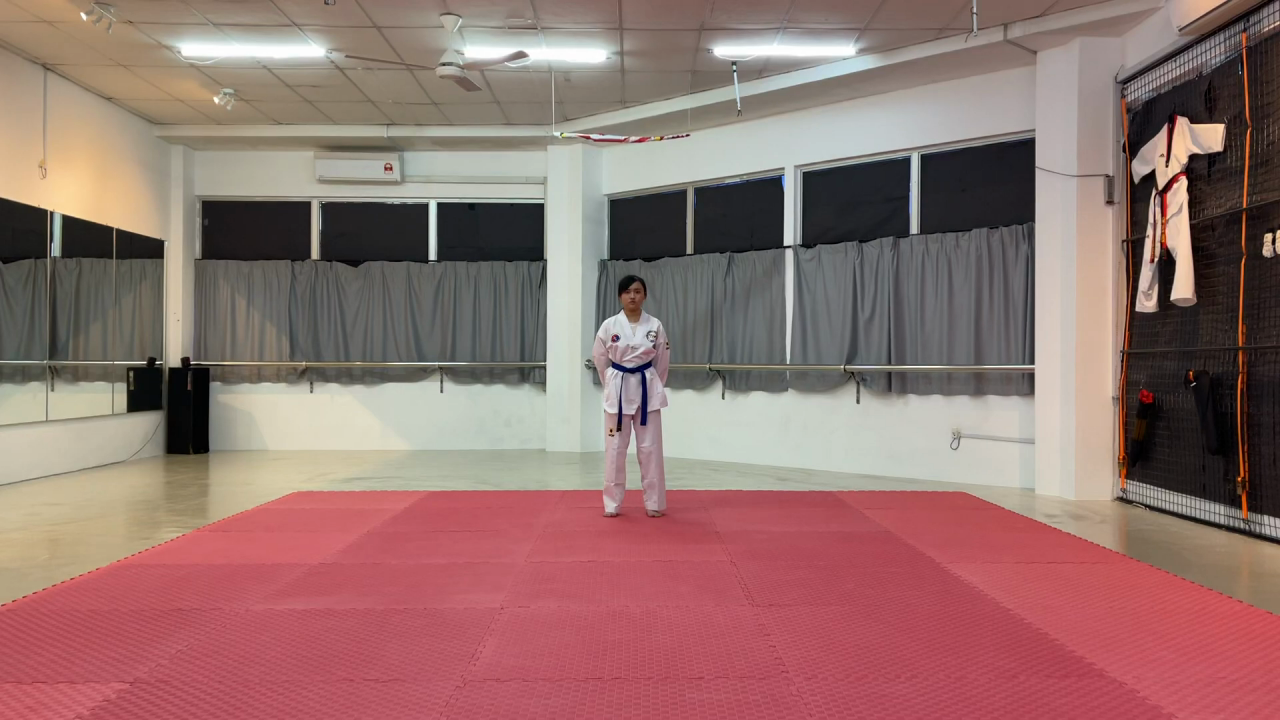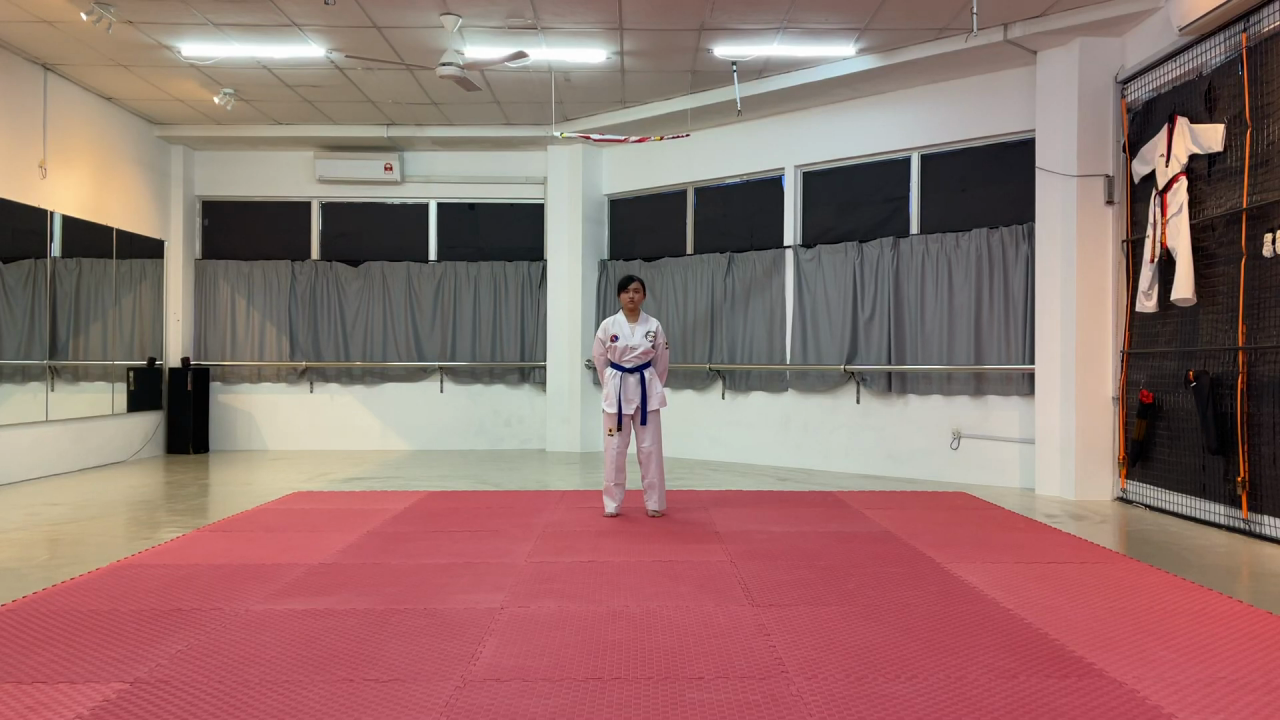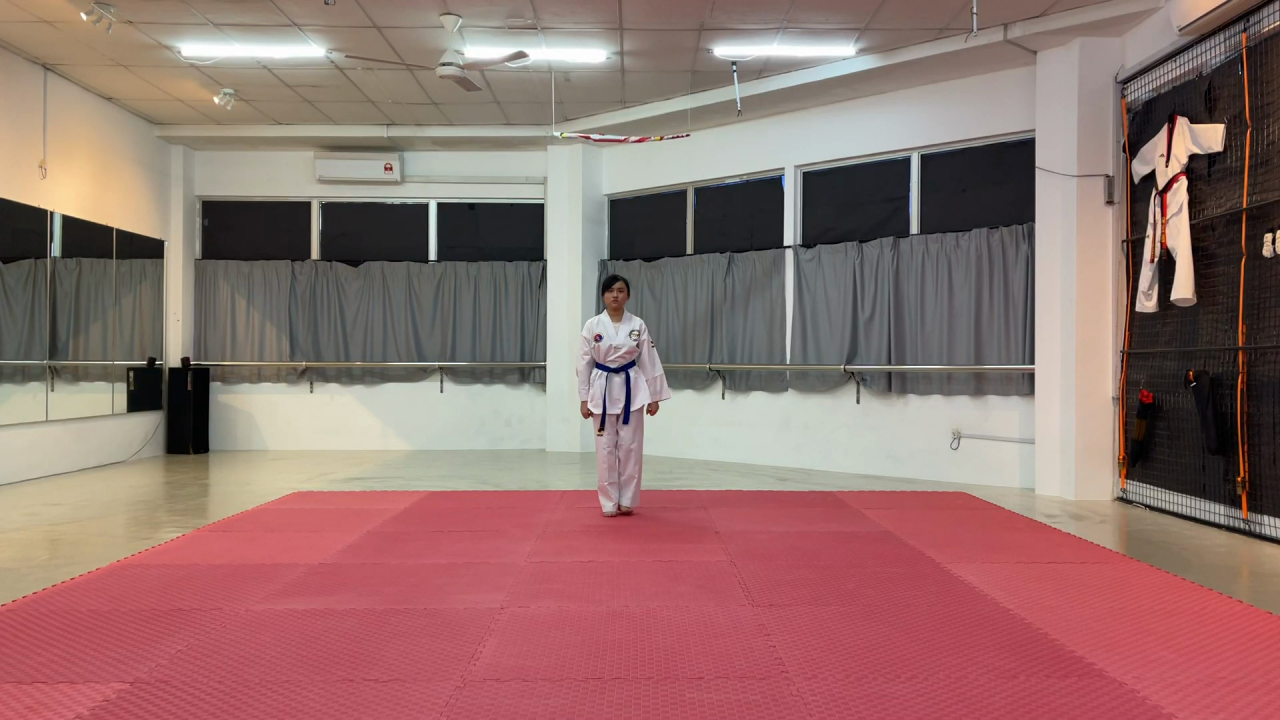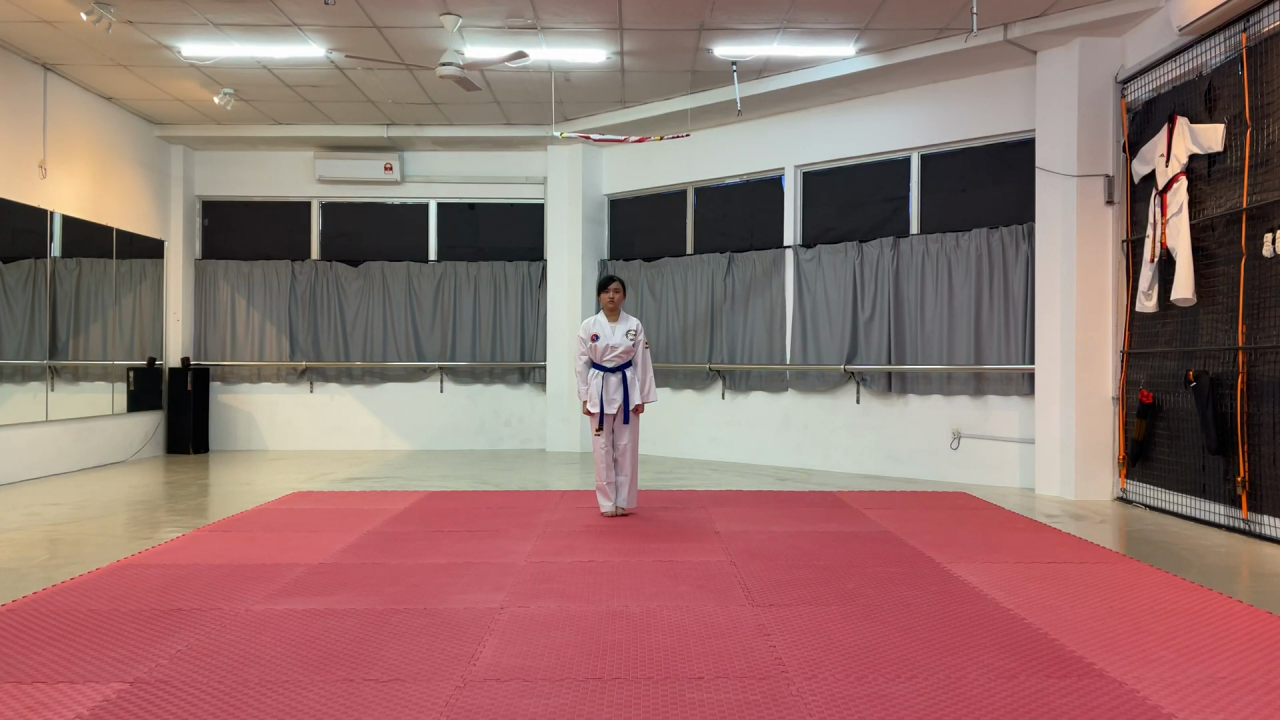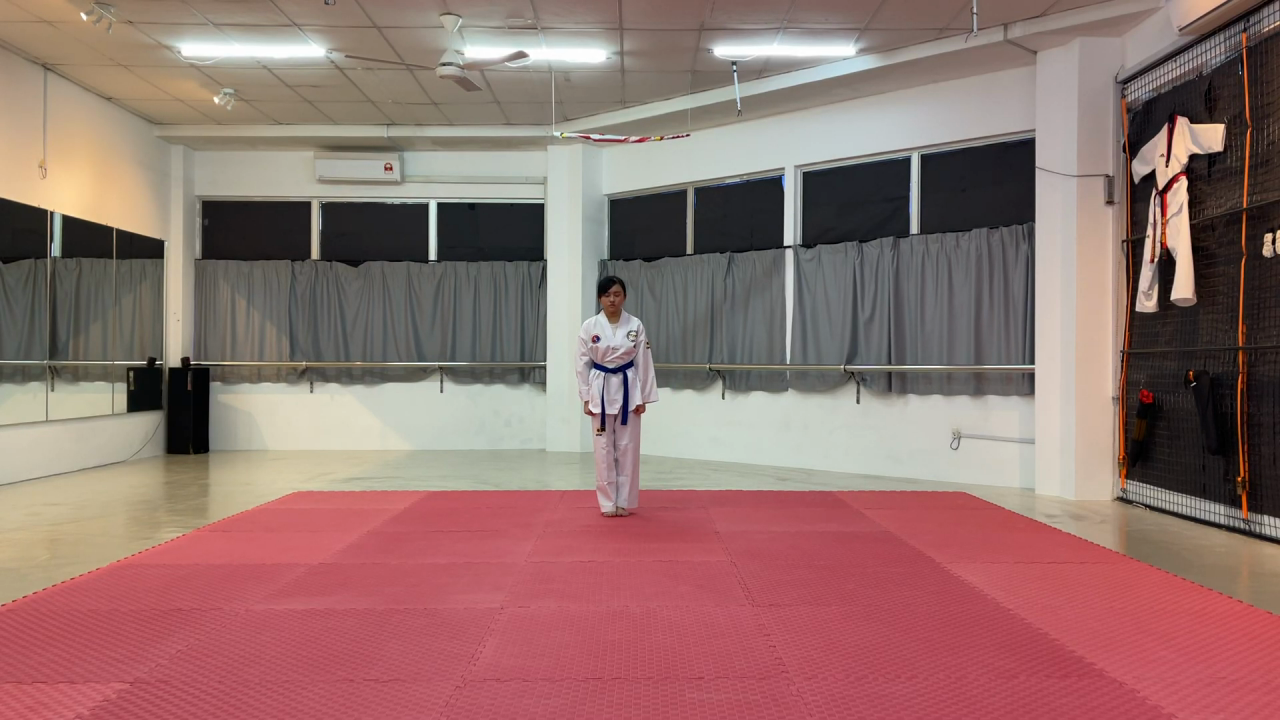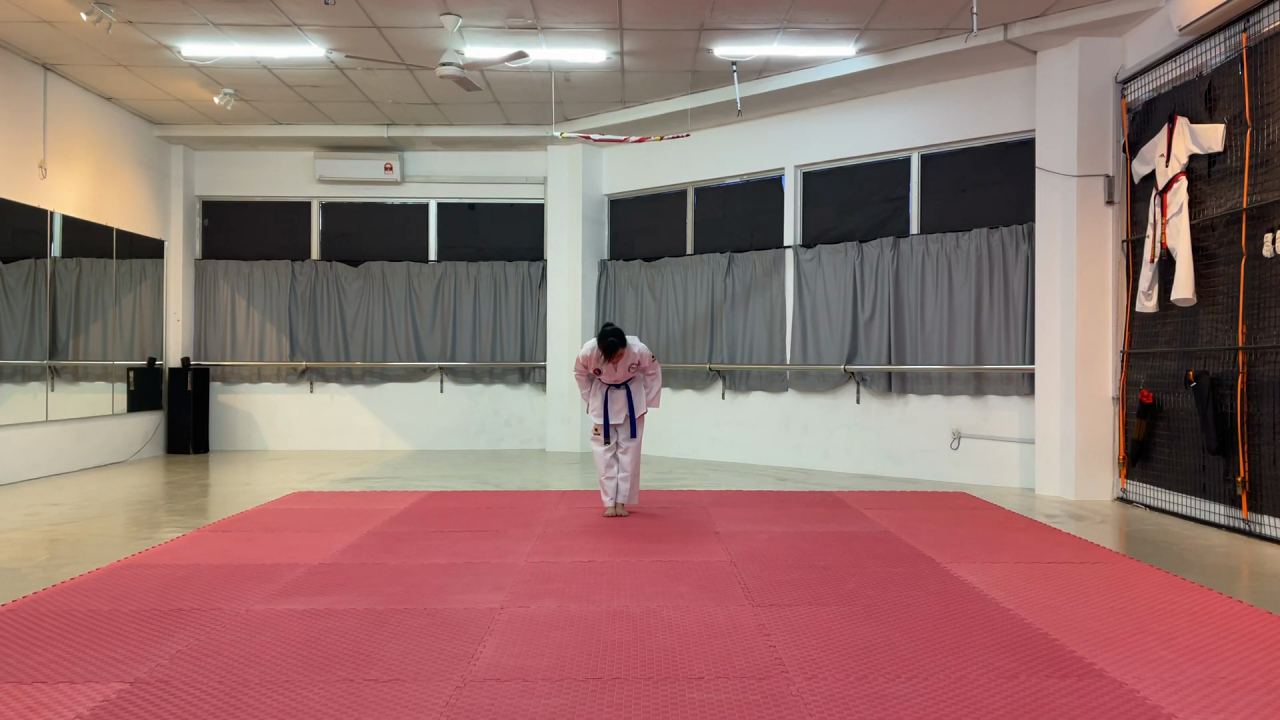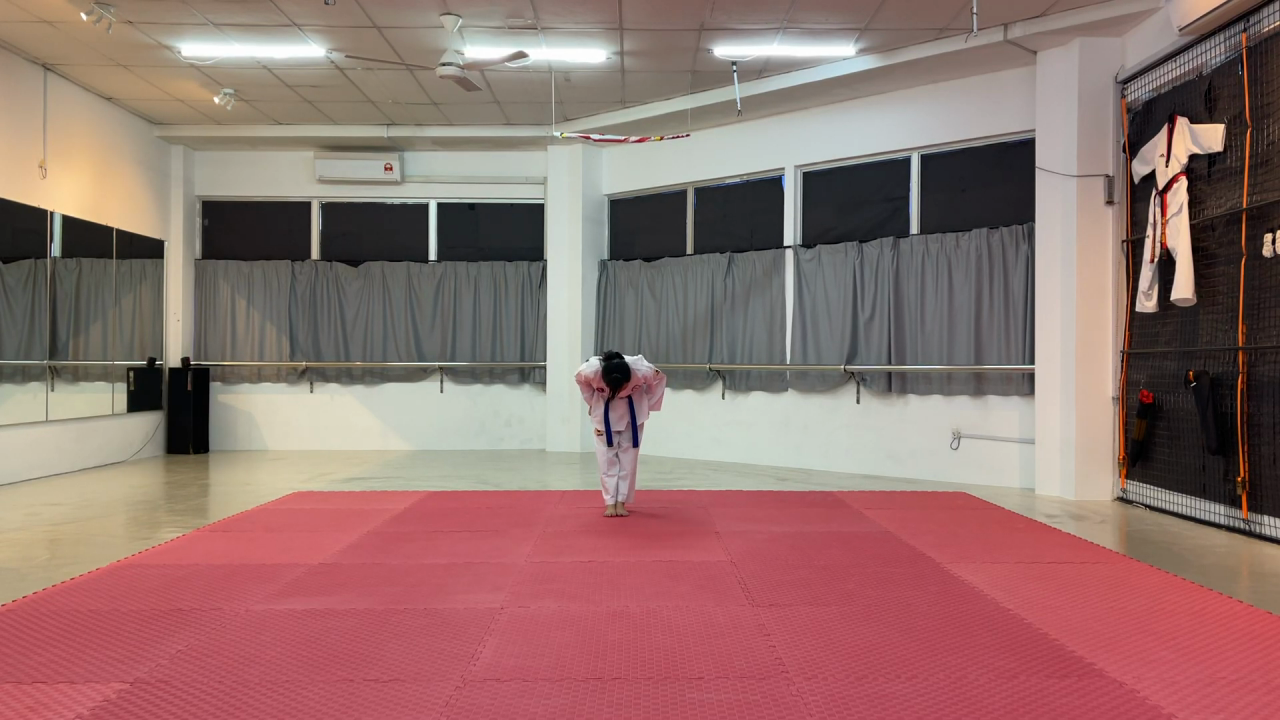
dt=0.5s
person 1, frame 1
left shoulder: (655, 326)
right shoulder: (609, 326)
left elbow: (662, 363)
right elbow: (600, 360)
left wrist: (650, 386)
right wrist: (615, 385)
left hip: (646, 390)
right hip: (618, 390)
left knee: (650, 447)
right knee: (616, 447)
left ankle: (654, 503)
right ankle: (612, 503)
person 1, frame 2
left shoulder: (654, 326)
right shoulder: (608, 325)
left elbow: (661, 363)
right elbow: (600, 360)
left wrist: (649, 386)
right wrist: (614, 386)
left hip: (645, 390)
right hip: (617, 389)
left knee: (650, 447)
right knee: (615, 447)
left ankle: (654, 503)
right ankle: (612, 503)
person 1, frame 3
left shoulder: (638, 325)
right shoulder: (592, 325)
left elbow: (649, 361)
right elbow: (584, 363)
left wrist: (654, 396)
right wrist: (585, 398)
left hip: (631, 389)
right hip: (602, 389)
left knee: (631, 446)
right knee: (606, 447)
left ankle: (626, 500)
right ankle: (609, 502)
person 1, frame 4
left shoulder: (634, 325)
right shoulder: (589, 326)
left elbow: (642, 363)
right elbow: (582, 363)
left wrist: (642, 397)
right wrist: (585, 398)
left hip: (627, 389)
right hip: (599, 389)
left knee: (626, 447)
right knee: (603, 447)
left ankle: (623, 501)
right ankle: (608, 502)
person 1, frame 5
left shoulder: (635, 325)
right shoulder: (589, 327)
left elbow: (644, 363)
right elbow: (582, 363)
left wrist: (643, 398)
right wrist: (586, 398)
left hip: (628, 390)
right hip: (600, 390)
left knee: (627, 447)
right knee: (604, 447)
left ankle: (624, 502)
right ankle: (608, 503)
person 1, frame 6
left shoulder: (638, 350)
right shoulder: (588, 352)
left elbow: (653, 373)
right elbow: (580, 374)
left wrist: (645, 403)
right wrist: (590, 401)
left hip: (630, 399)
right hip: (603, 400)
left knee: (629, 448)
right knee: (604, 448)
left ankle: (622, 500)
right ankle: (609, 501)
person 1, frame 7
left shoulder: (643, 370)
right shoulder: (591, 371)
left elbow: (659, 380)
right elbow: (580, 380)
left wrist: (647, 406)
right wrist: (593, 404)
left hip: (632, 407)
right hip: (604, 408)
left knee: (628, 451)
right knee: (607, 452)
left ankle: (621, 501)
right ankle: (611, 501)
